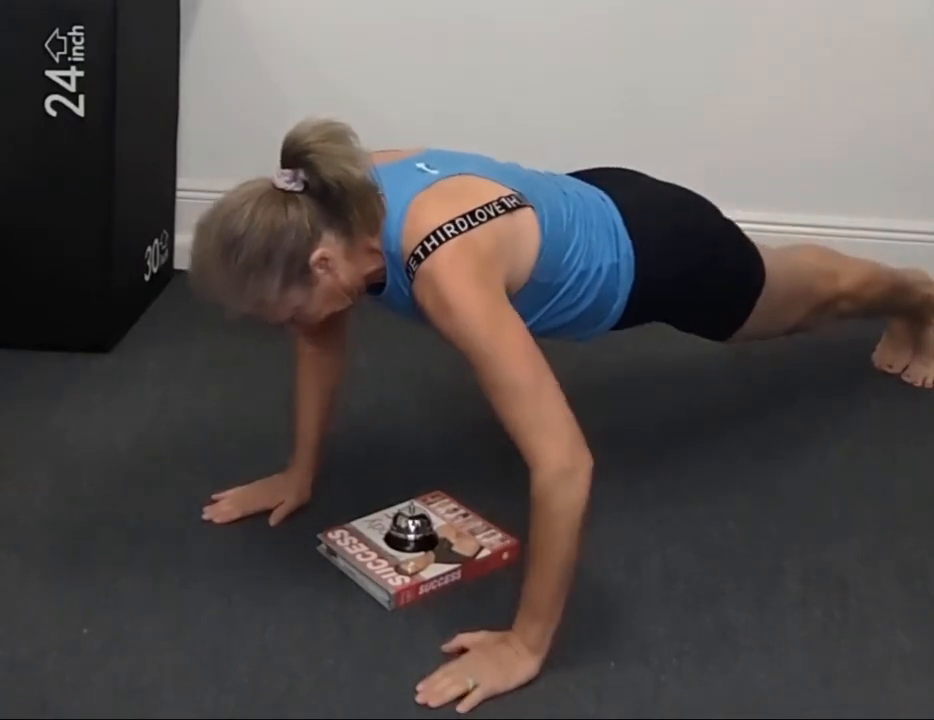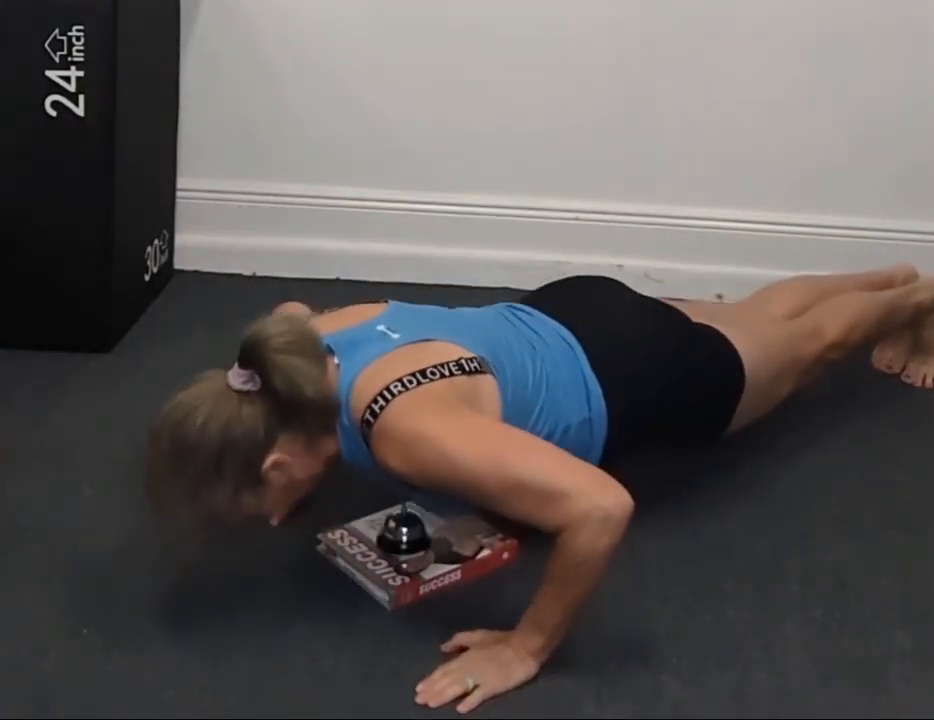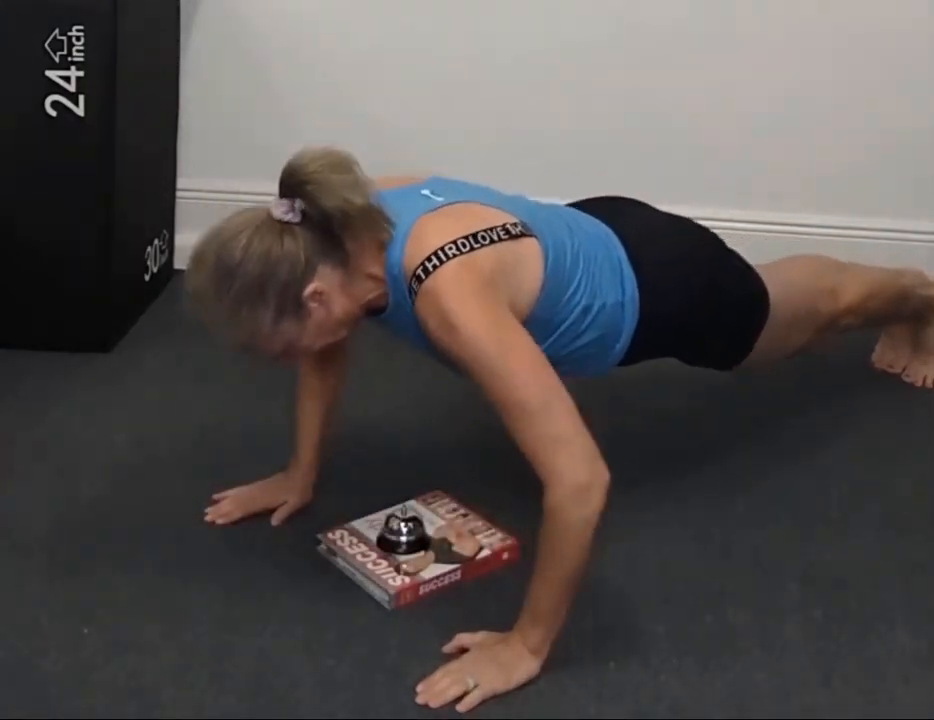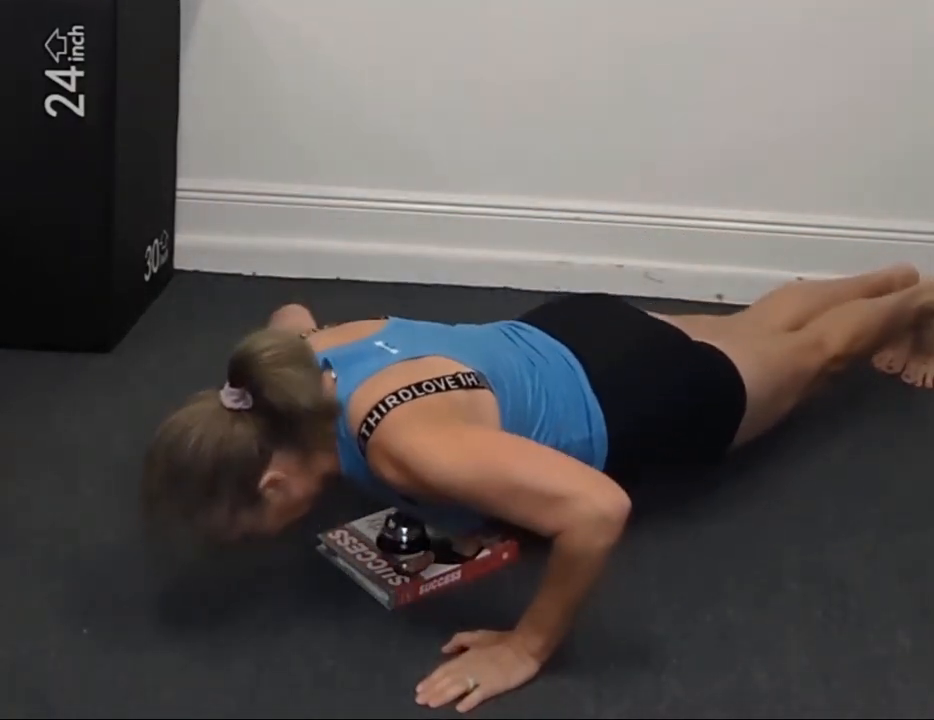
dt=1s
person 1, frame 1
left shoulder: (445, 273)
right shoulder: (337, 203)
left elbow: (564, 464)
right elbow: (325, 331)
left wrist: (527, 644)
right wrist: (301, 471)
left hip: (658, 254)
right hip: (592, 213)
left knee: (821, 293)
right knee: (797, 290)
person 1, frame 2
left shoulder: (407, 429)
right shoulder: (301, 357)
left elbow: (604, 507)
left wrist: (525, 648)
right wrist: (295, 488)
left hip: (630, 384)
right hip: (562, 322)
left knee: (808, 341)
right knee: (759, 314)
person 1, frame 3
left shoulder: (450, 300)
right shoulder: (342, 227)
left elbow: (581, 478)
right elbow: (329, 334)
left wrist: (527, 644)
right wrist: (302, 469)
left hip: (662, 291)
right hip: (594, 239)
left knee: (823, 304)
right knee: (777, 280)
person 1, frame 4
left shoulder: (401, 444)
right shoulder: (303, 365)
left elbow: (600, 507)
right elbow: (291, 314)
left wrist: (527, 648)
right wrist: (298, 450)
left hip: (635, 403)
right hip: (565, 339)
left knee: (810, 351)
right knee: (752, 324)
